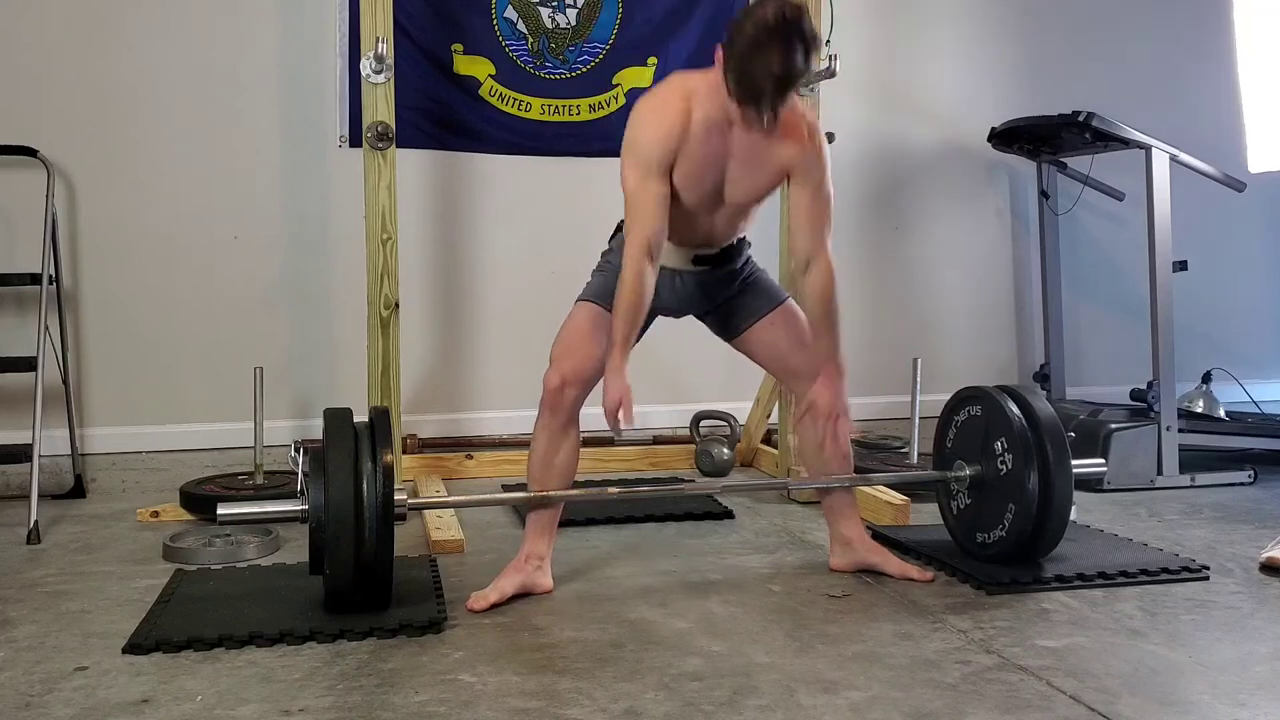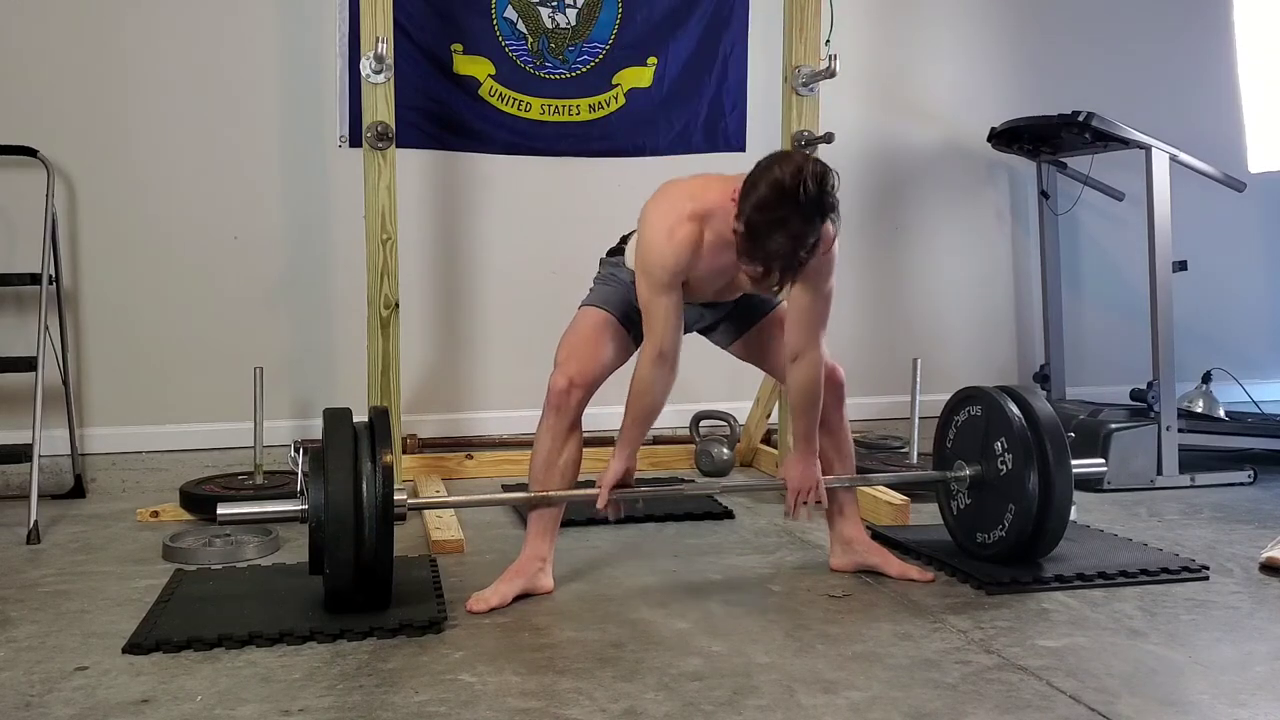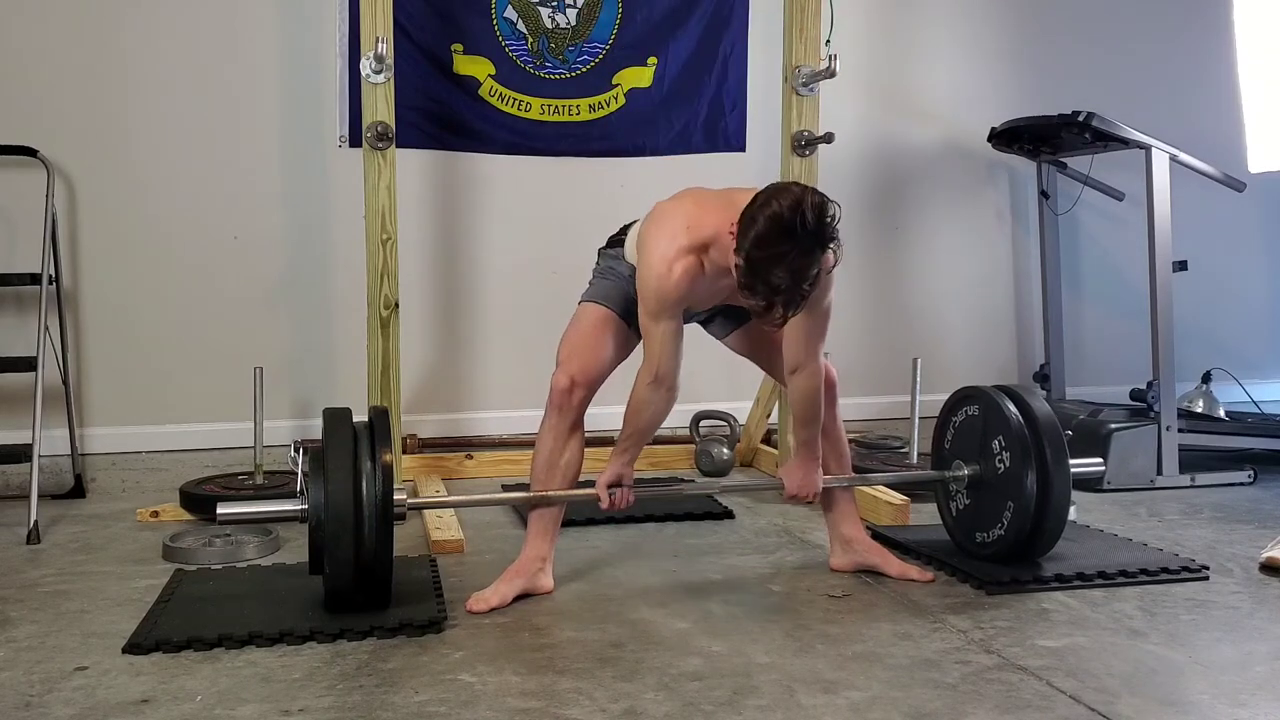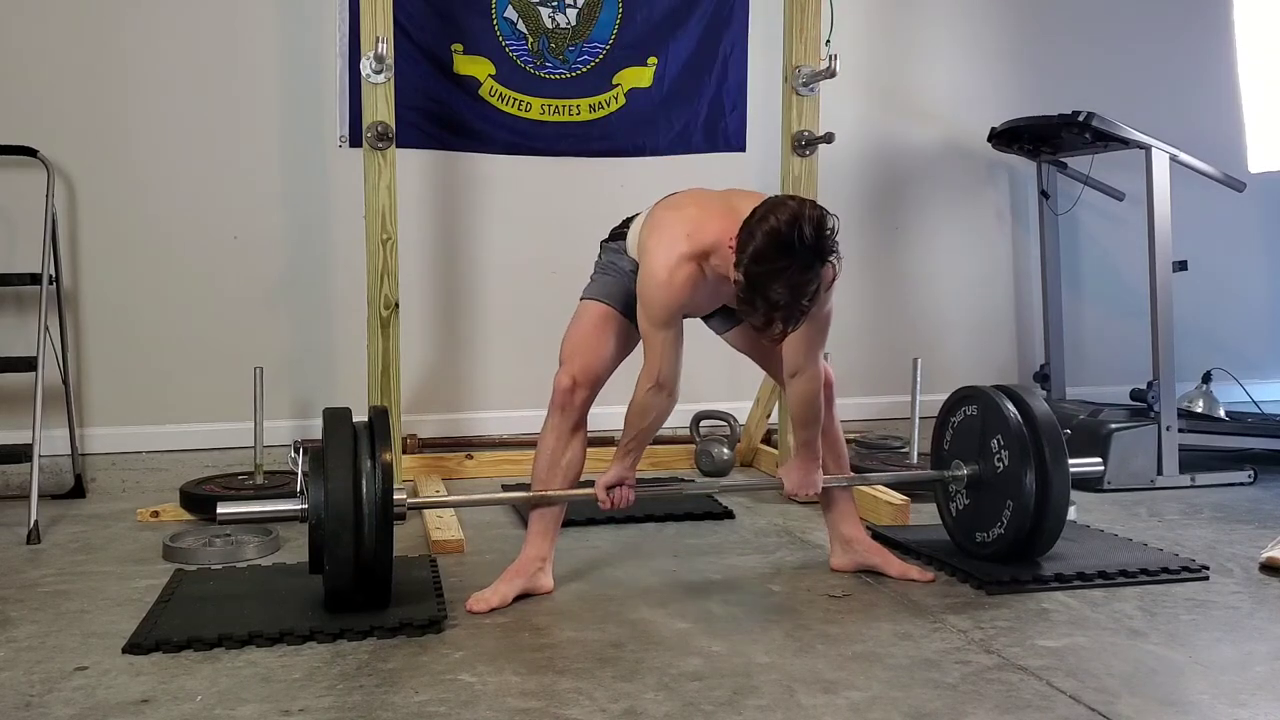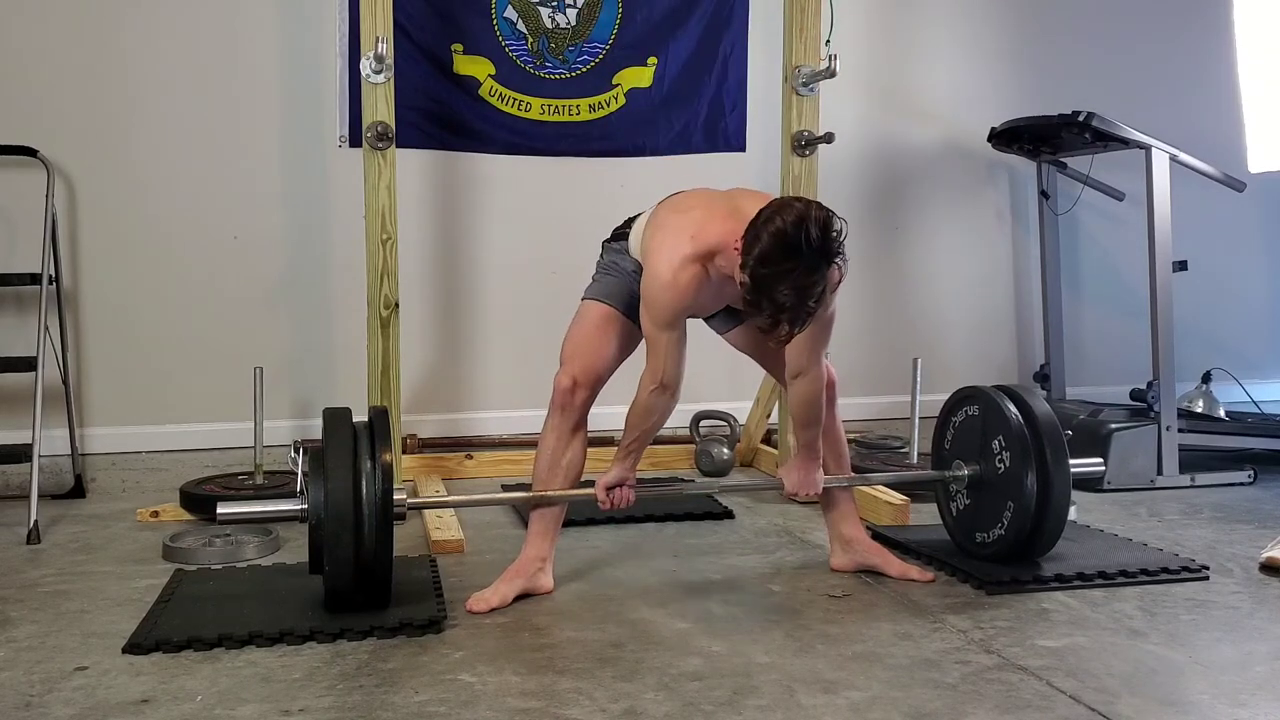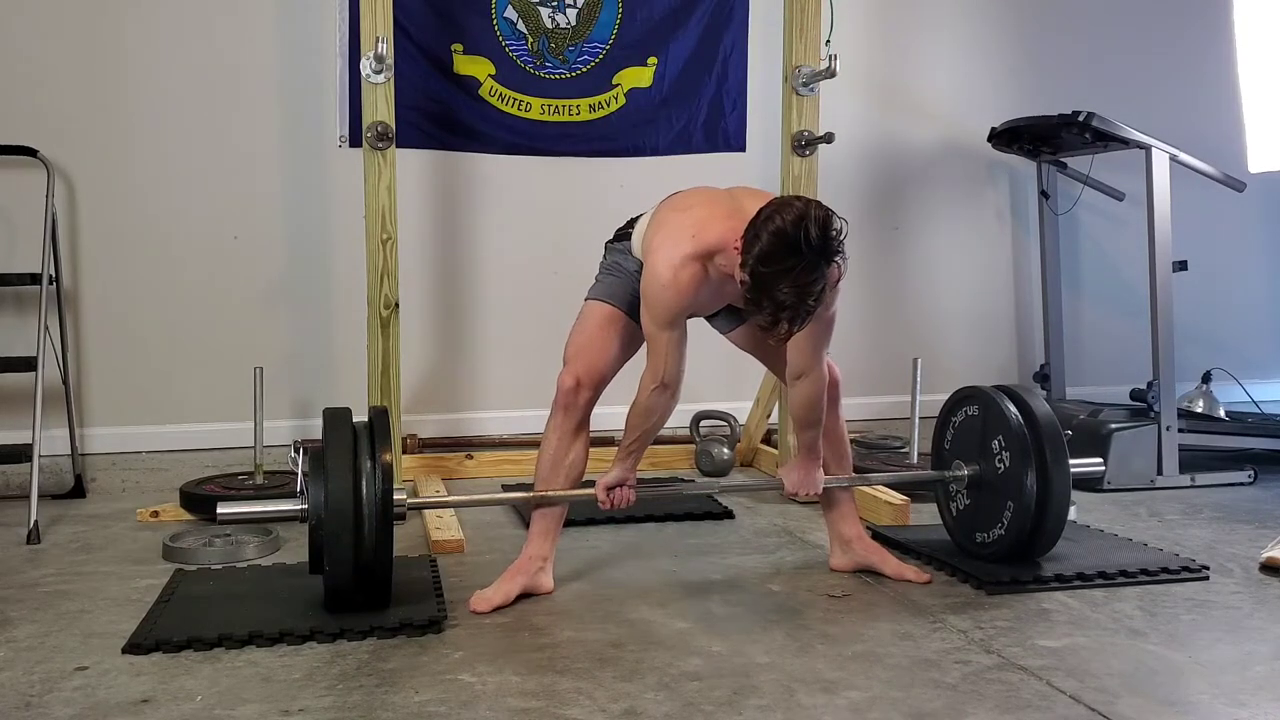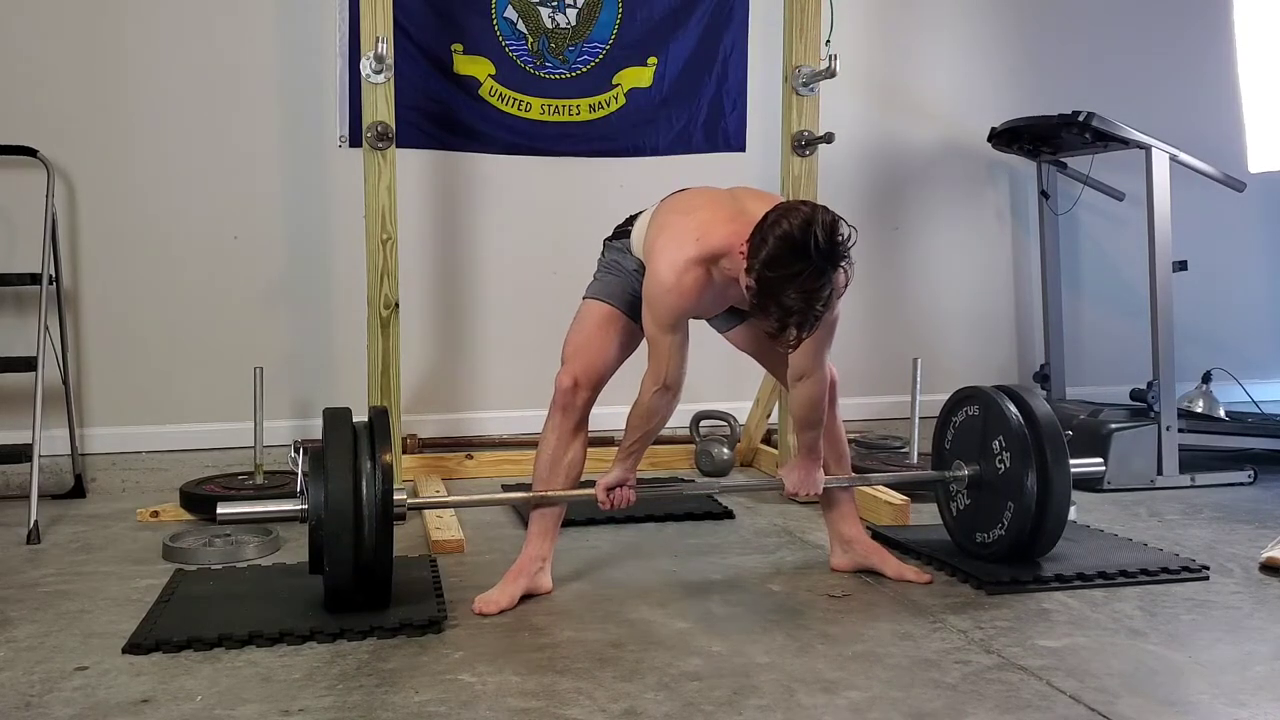
dt=0.3s
person 1, frame 1
left shoulder: (802, 139)
right shoulder: (665, 114)
left elbow: (813, 260)
right elbow: (643, 253)
left wrist: (826, 374)
right wrist: (617, 362)
left hip: (726, 269)
right hip: (641, 257)
left knee: (821, 376)
right knee: (564, 386)
left ankle: (849, 539)
right ankle: (533, 559)
person 1, frame 2
left shoulder: (814, 242)
right shoulder: (674, 226)
left elbow: (803, 355)
right elbow: (659, 358)
left wrist: (803, 452)
right wrist: (625, 452)
left hip: (724, 300)
right hip: (636, 281)
left knee: (828, 384)
right knee: (567, 387)
left ankle: (849, 540)
right ankle: (534, 561)
person 1, frame 3
left shoulder: (812, 259)
right shoulder: (671, 257)
left elbow: (803, 368)
right elbow: (660, 381)
left wrist: (807, 458)
right wrist: (622, 462)
left hip: (718, 293)
right hip: (632, 270)
left knee: (822, 382)
right knee: (569, 386)
left ankle: (849, 541)
right ankle: (534, 562)
person 1, frame 4
left shoulder: (810, 266)
right shoulder: (671, 264)
left elbow: (803, 372)
right elbow: (660, 385)
left wrist: (806, 459)
right wrist: (623, 464)
left hip: (720, 277)
right hip: (632, 263)
left knee: (821, 383)
right knee: (573, 385)
left ankle: (848, 541)
right ankle: (534, 561)
person 1, frame 5
left shoulder: (816, 266)
right shoulder: (675, 267)
left elbow: (804, 373)
right elbow: (662, 385)
left wrist: (807, 459)
left hip: (726, 275)
right hip: (636, 263)
left knee: (822, 381)
right knee: (573, 386)
left ankle: (848, 540)
right ankle: (535, 561)
person 1, frame 6
left shoulder: (815, 267)
right shoulder: (676, 266)
left elbow: (805, 374)
right elbow: (663, 384)
left wrist: (808, 459)
left hip: (729, 274)
right hip: (638, 262)
left knee: (825, 381)
right knee: (576, 385)
left ankle: (849, 541)
right ankle: (536, 562)
person 1, frame 7
left shoulder: (817, 268)
right shoulder: (678, 270)
left elbow: (807, 376)
right elbow: (664, 385)
left wrist: (808, 460)
left hip: (733, 275)
right hip: (637, 260)
left knee: (823, 382)
right knee: (574, 385)
left ankle: (849, 541)
right ankle: (534, 562)
